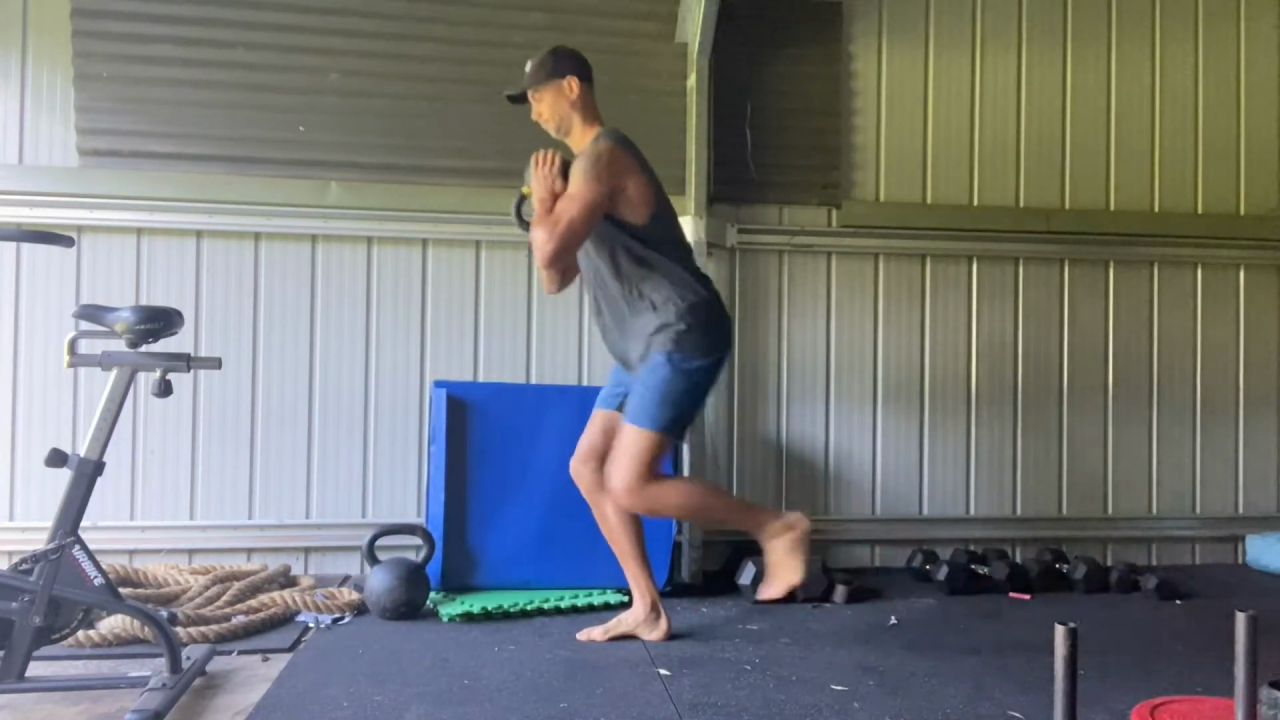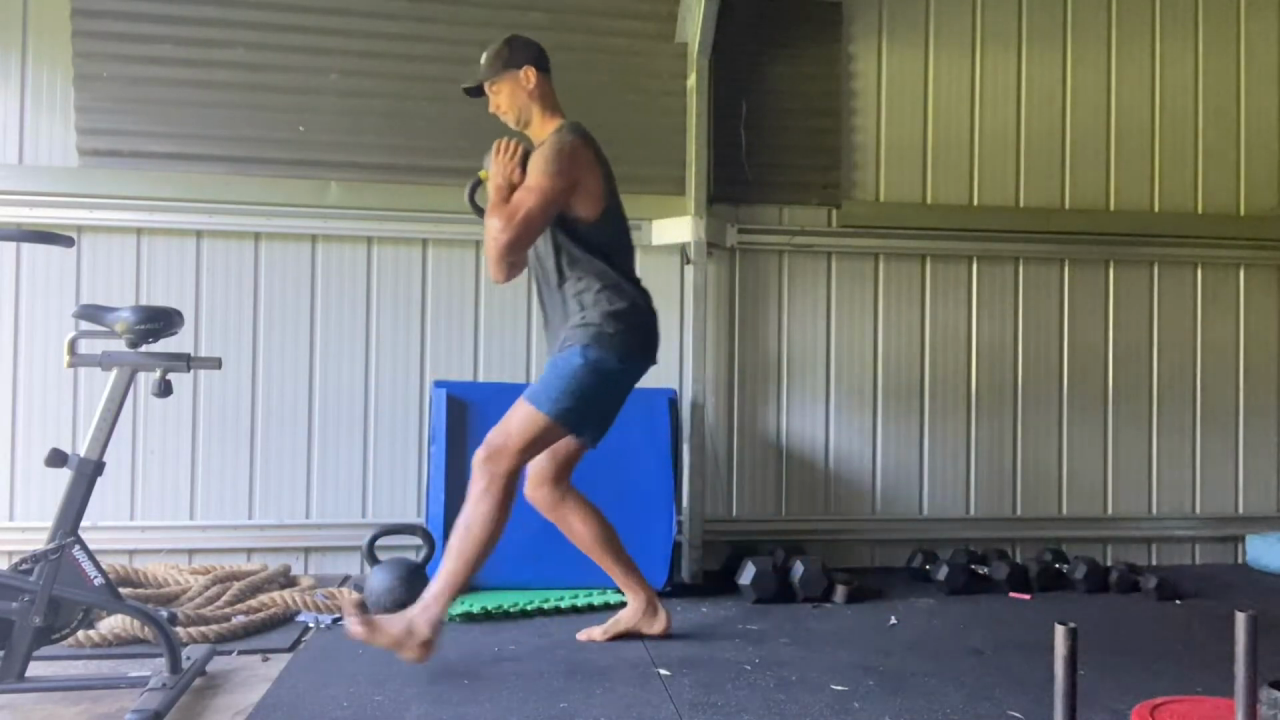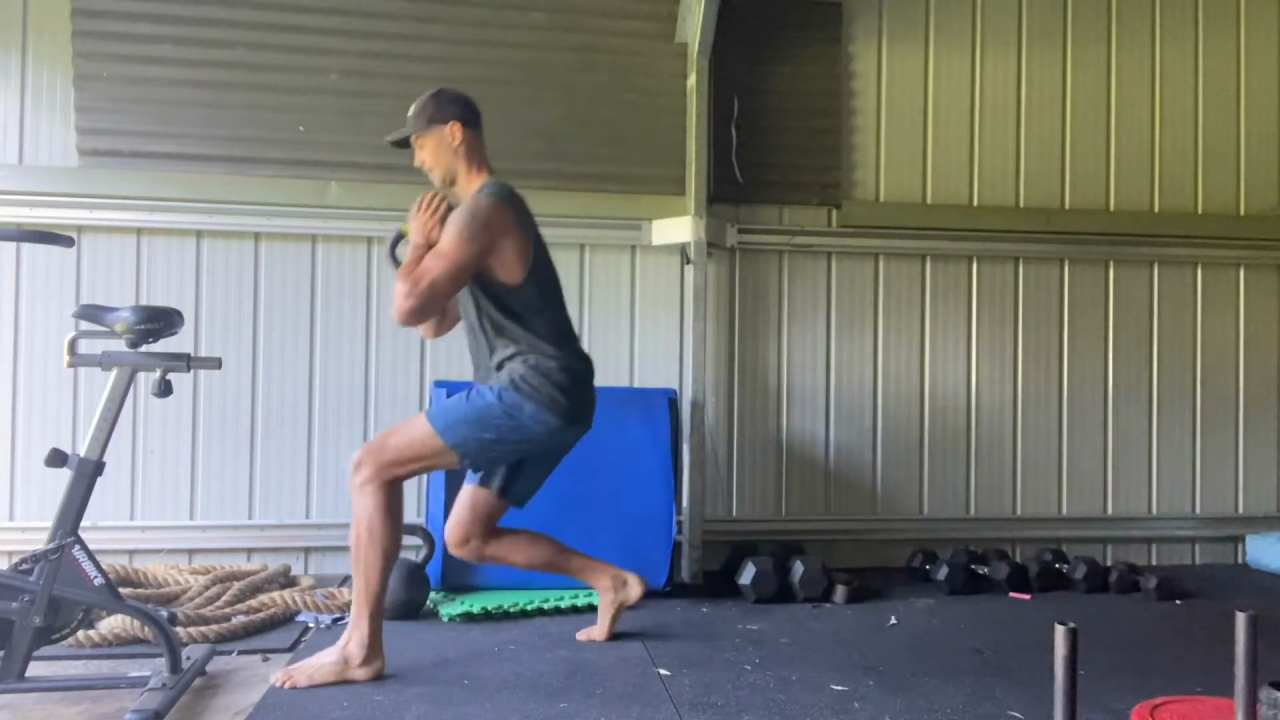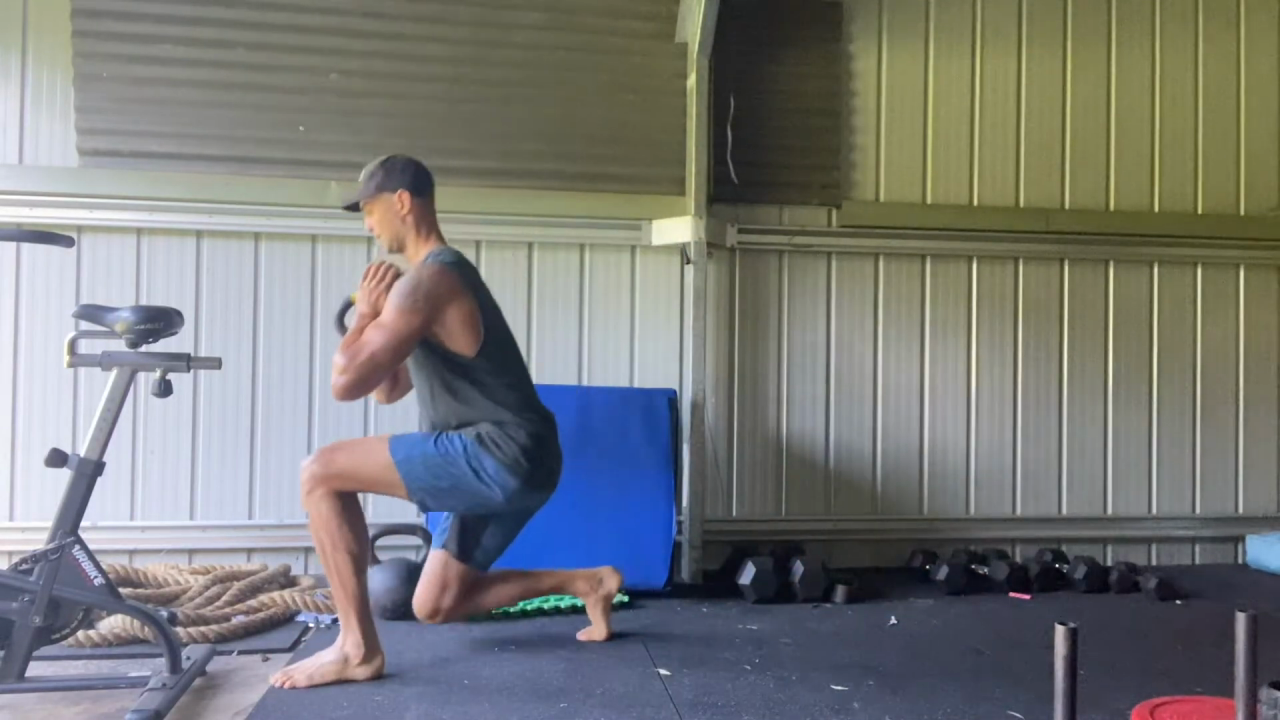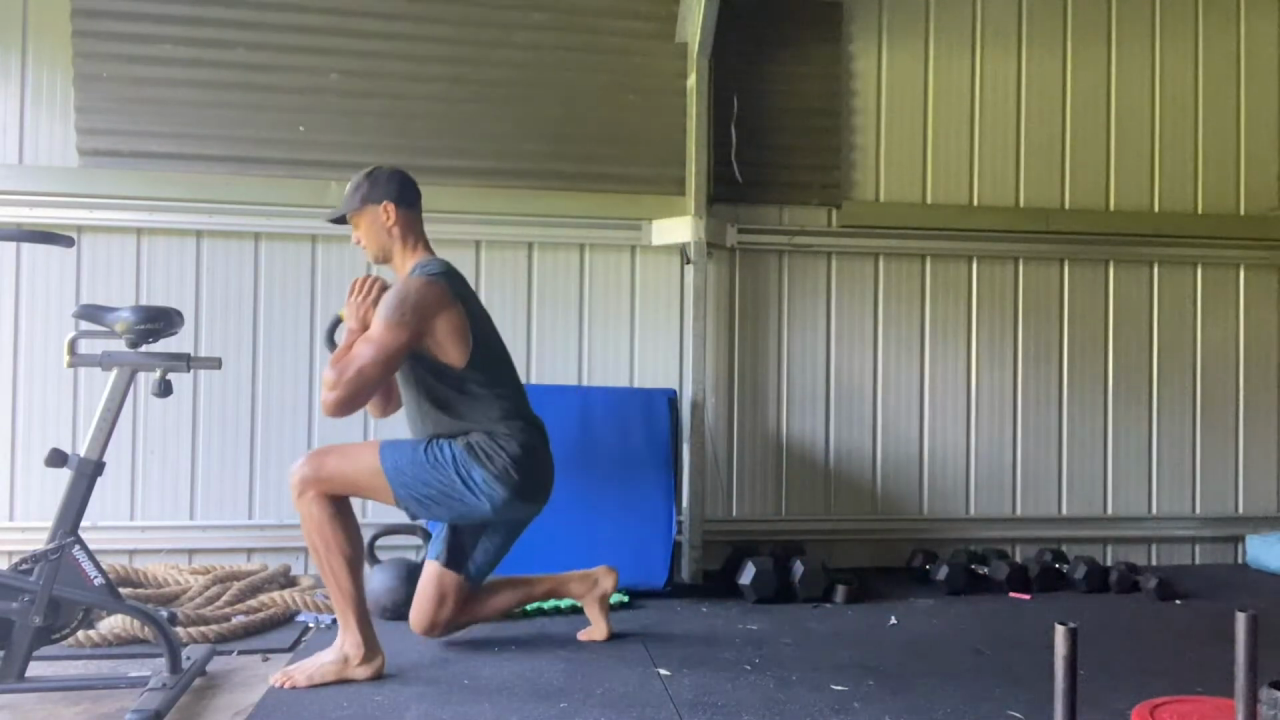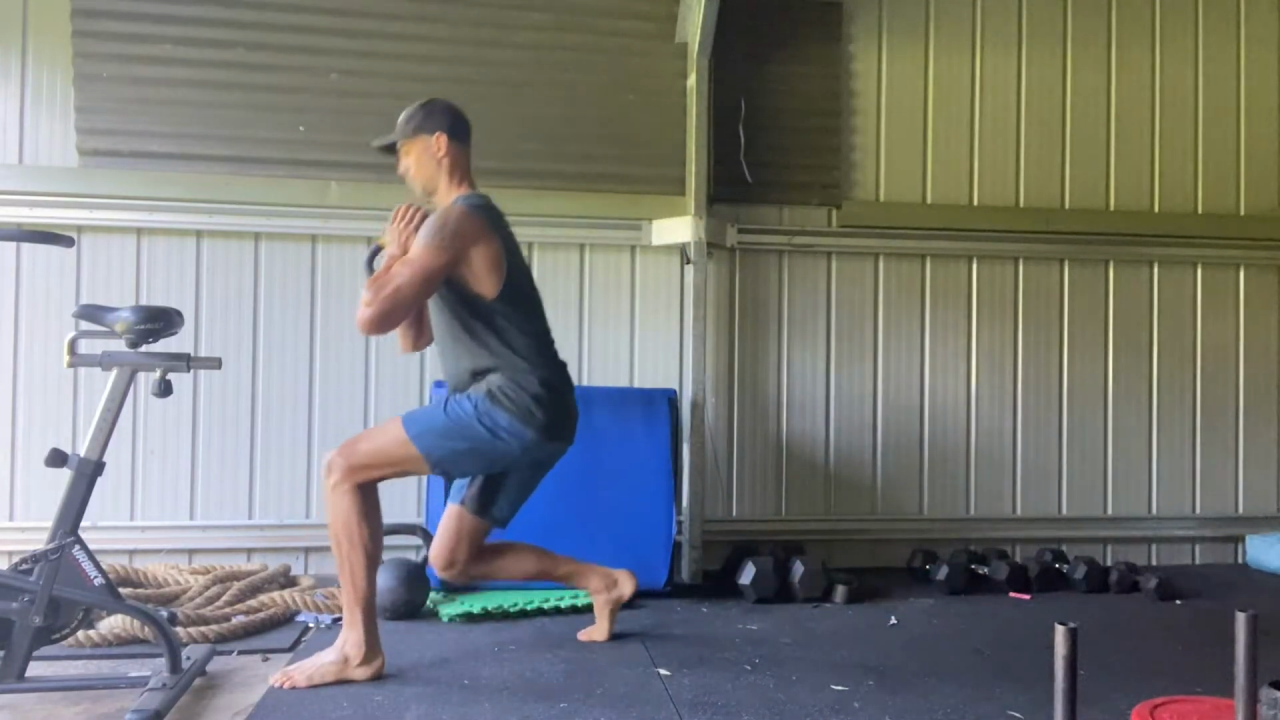
dt=0.3s
person 1, frame 1
left shoulder: (602, 157)
right shoulder: (590, 162)
left elbow: (549, 256)
right elbow: (558, 279)
left wrist: (545, 200)
right wrist: (550, 205)
left hip: (683, 332)
right hip: (648, 343)
left knee: (630, 486)
right knee: (587, 468)
left ankle: (776, 528)
right ankle: (646, 608)
person 1, frame 2
left shoulder: (562, 150)
right shoulder: (549, 155)
left elbow: (502, 242)
right elbow: (504, 268)
left wrist: (500, 189)
right wrist: (504, 195)
left hip: (607, 333)
right hip: (598, 340)
left knee: (496, 459)
right knee: (544, 482)
left ankle: (421, 624)
right ankle: (643, 605)
person 1, frame 3
left shoulder: (481, 210)
right shoulder: (480, 211)
left elbow: (409, 308)
right elbow: (437, 324)
left wrist: (420, 244)
right wrist: (429, 246)
left hip: (537, 390)
right hip: (546, 398)
left knee: (372, 465)
right knee: (467, 536)
left ankle: (359, 647)
right ankle: (611, 580)
person 1, frame 4
left shoulder: (428, 280)
right shoulder: (438, 278)
left elbow: (346, 379)
right elbow: (389, 388)
left wrist: (366, 313)
right wrist: (377, 315)
left hip: (503, 457)
right hip: (504, 462)
left knee: (321, 473)
right knee: (435, 605)
left ankle: (356, 648)
right ankle: (590, 583)
person 1, frame 5
left shoulder: (416, 292)
right shoulder: (428, 288)
left elbow: (337, 397)
right elbow: (383, 403)
left wrist: (355, 329)
right wrist: (367, 331)
left hip: (495, 468)
right hip: (501, 473)
left knee: (310, 476)
right knee: (431, 621)
left ankle: (356, 648)
right ankle: (586, 583)
person 1, frame 6
left shoulder: (452, 222)
right shoulder: (456, 223)
left elbow: (373, 315)
right elbow: (414, 337)
left wrist: (394, 255)
right wrist: (409, 263)
left hip: (510, 403)
right hip: (528, 413)
left knee: (346, 467)
right knee: (454, 560)
left ankle: (357, 649)
right ankle: (604, 582)
